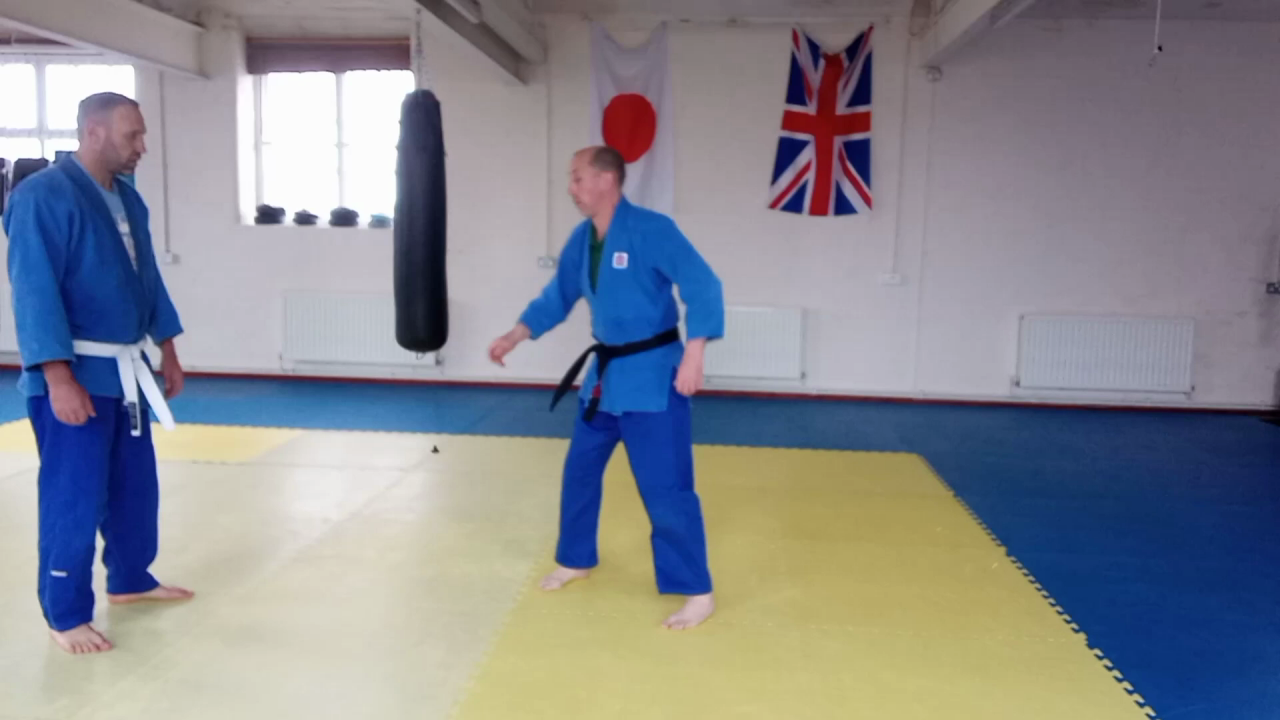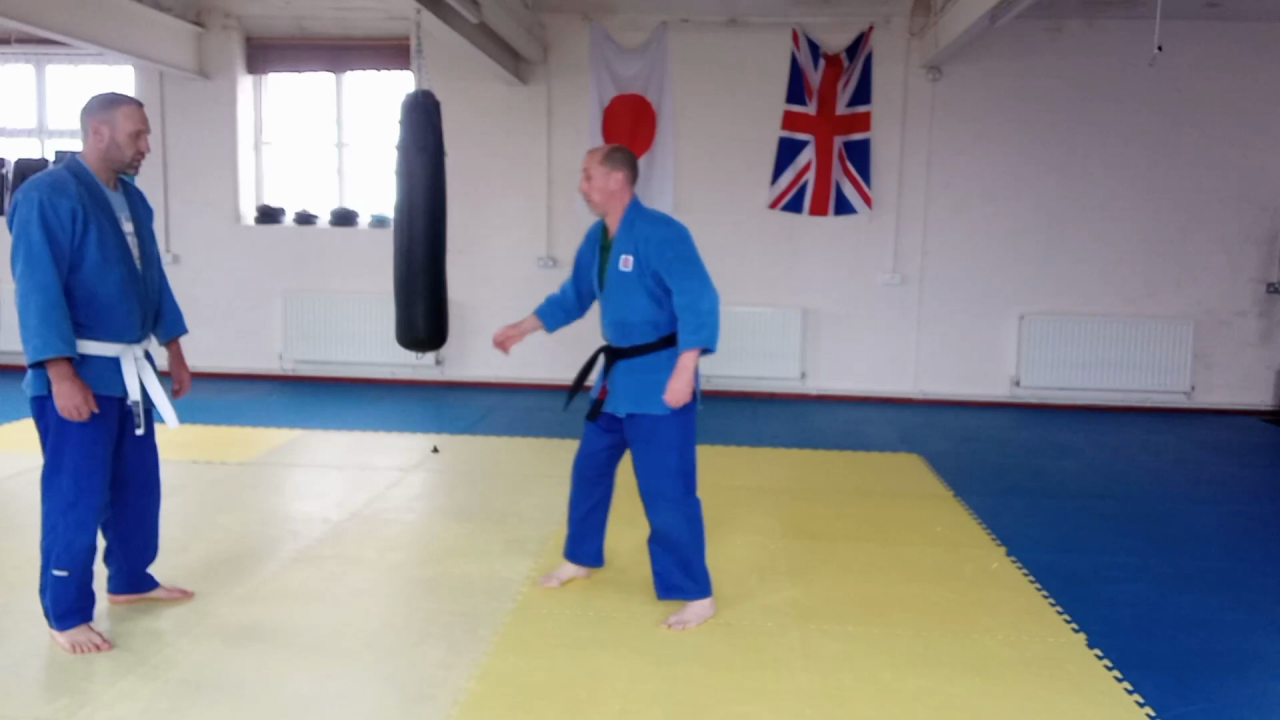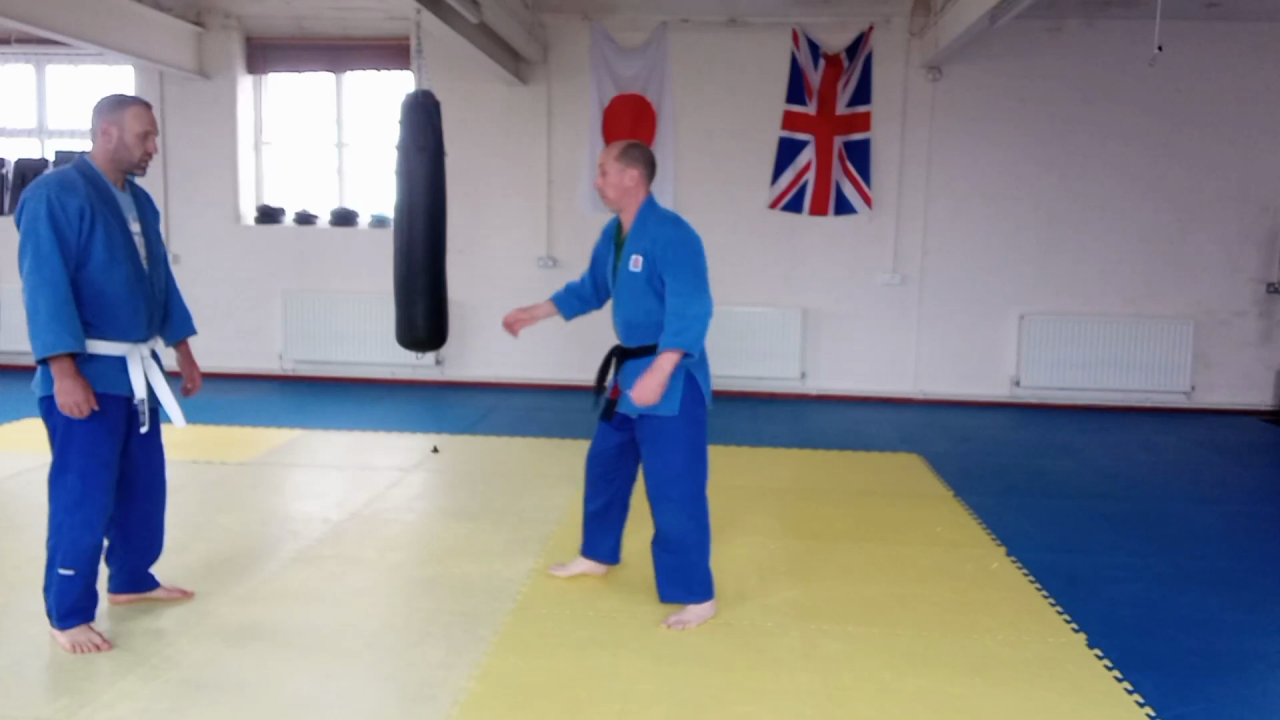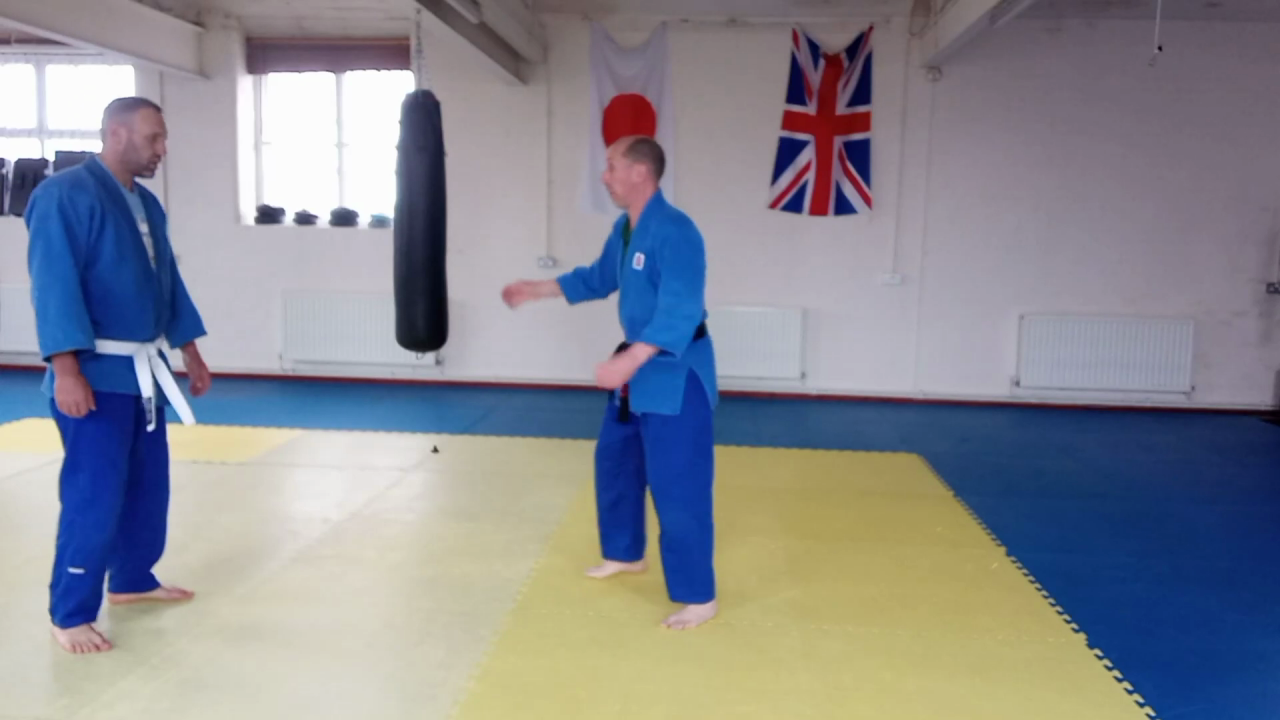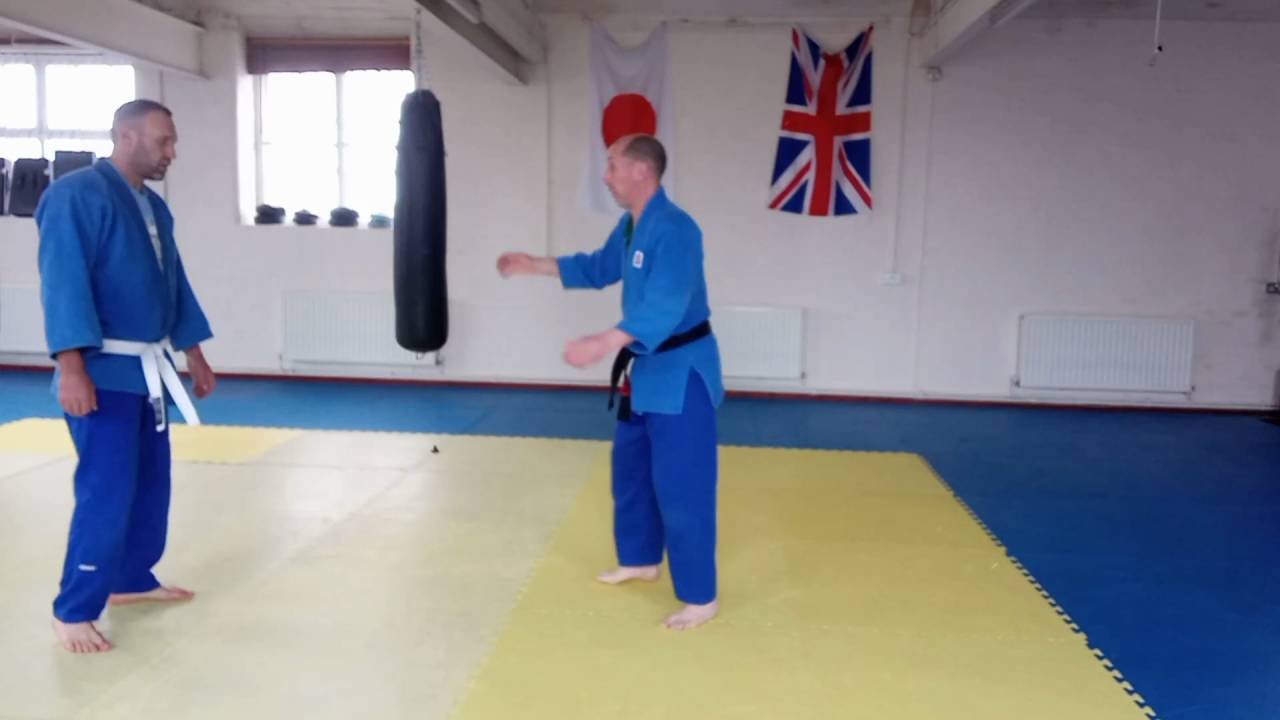
dt=0.1s
person 1, frame 1
left shoulder: (127, 198)
left elbow: (147, 278)
left wrist: (166, 350)
right wrist: (58, 377)
left hip: (123, 368)
right hip: (73, 373)
left knee: (136, 482)
right knee: (74, 495)
left ankle: (131, 580)
right ankle: (66, 615)
person 1, frame 2
left shoulder: (132, 199)
right shoulder: (46, 195)
left elbow: (152, 278)
right elbow: (39, 292)
left wrist: (173, 349)
right wrist: (61, 374)
left hip: (127, 367)
right hip: (77, 372)
left knee: (138, 482)
right knee: (76, 495)
left ankle: (131, 580)
right ankle: (67, 615)
person 1, frame 3
left shoulder: (138, 201)
right shoulder: (54, 195)
left elbow: (160, 280)
right elbow: (47, 289)
left wrist: (182, 350)
right wrist: (63, 371)
left hip: (135, 367)
right hip: (85, 371)
left knee: (143, 482)
right knee: (84, 494)
left ankle: (131, 580)
right ankle: (68, 614)
person 1, frame 4
left shoulder: (145, 202)
right shoulder: (64, 195)
left elbow: (167, 282)
right elbow: (55, 287)
left wrist: (190, 351)
right wrist: (66, 370)
left hip: (141, 367)
right hip: (93, 372)
left knee: (147, 482)
right knee: (94, 493)
left ankle: (132, 580)
right ankle: (70, 613)
person 1, frame 5
left shoulder: (153, 205)
right shoulder: (76, 195)
left elbow: (173, 284)
right elbow: (63, 286)
left wrist: (194, 353)
right wrist: (71, 367)
left hip: (146, 366)
right hip: (99, 369)
left knee: (149, 482)
right knee: (108, 490)
left ankle: (132, 580)
right ankle: (73, 611)
person 2, frame 1
left shoulder: (652, 230)
right shoulder: (582, 239)
left elbow: (704, 289)
right elbow: (558, 296)
left wrist: (693, 355)
right wrist: (514, 335)
left hip: (654, 371)
right hip: (607, 370)
left knee: (664, 484)
right knee: (580, 468)
left ankle: (697, 592)
right ankle: (574, 560)
person 2, frame 2
left shoulder: (661, 234)
right shoulder: (596, 238)
left elbow: (699, 303)
right elbow: (574, 295)
left wrist: (684, 368)
right wrist: (522, 328)
left hip: (661, 374)
right hip: (618, 372)
left knee: (666, 488)
right knee: (591, 467)
left ankle: (696, 595)
right ankle: (580, 558)
person 2, frame 3
left shoulder: (672, 234)
right shoulder: (614, 233)
left elbow: (691, 311)
right elbow: (593, 288)
left wrist: (659, 372)
right wrist: (536, 312)
left hip: (671, 375)
right hip: (632, 370)
left knee: (674, 487)
right knee: (605, 464)
left ankle: (698, 597)
right ankle: (597, 554)
person 2, frame 4
left shoulder: (675, 232)
right shoulder: (625, 228)
left elbow: (681, 309)
right elbow: (601, 277)
left wrist: (630, 359)
right wrist: (538, 289)
left hip: (675, 372)
right hip: (641, 367)
left knee: (677, 485)
right knee: (614, 460)
left ankle: (699, 597)
right ankle: (625, 553)
person 2, frame 5
left shoulder: (674, 229)
right shoulder: (631, 227)
left elbow: (665, 306)
right elbow: (599, 268)
left wrist: (603, 343)
right wrist: (535, 266)
left hip: (682, 369)
right hip: (651, 367)
left knee: (681, 483)
right knee: (632, 467)
left ankle: (701, 596)
right ankle: (639, 560)
